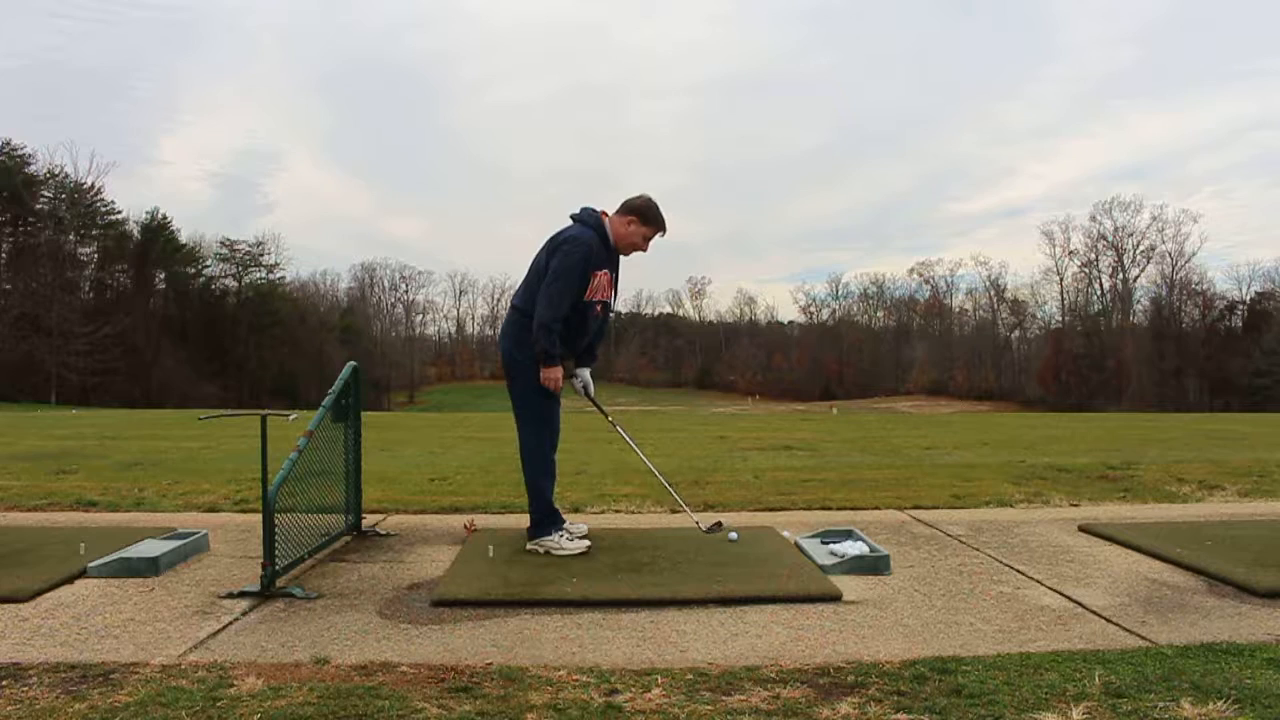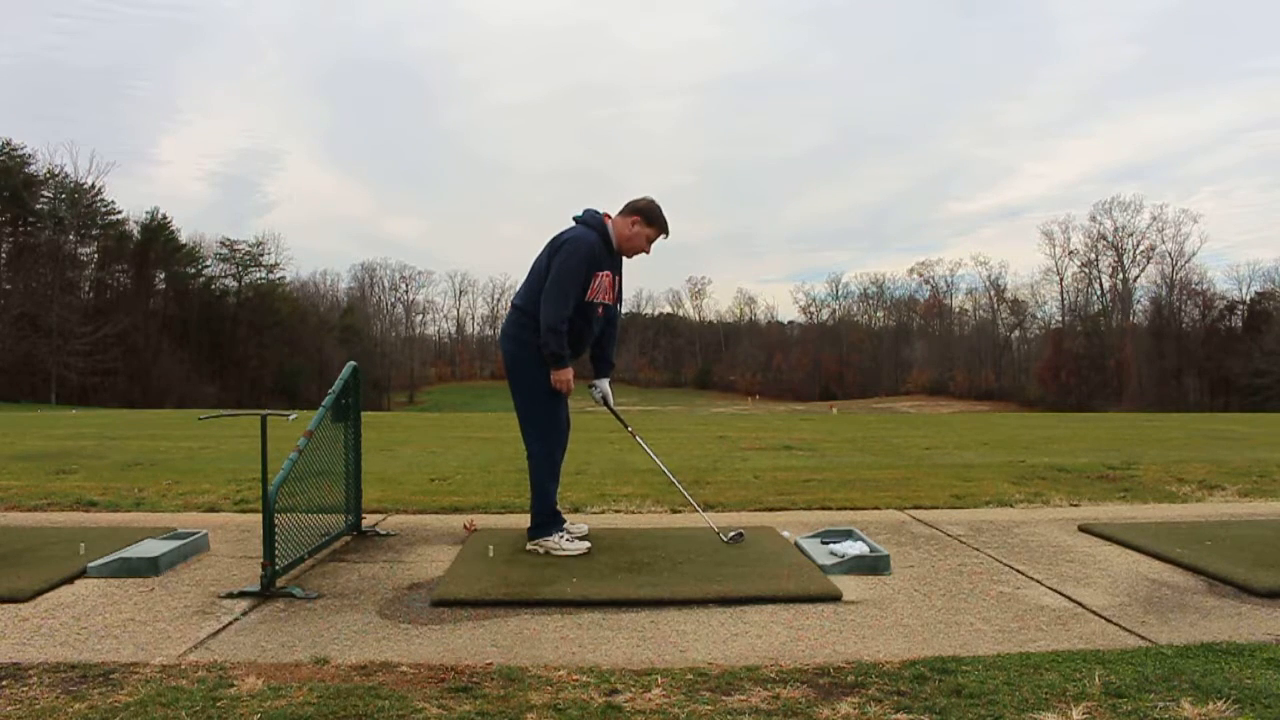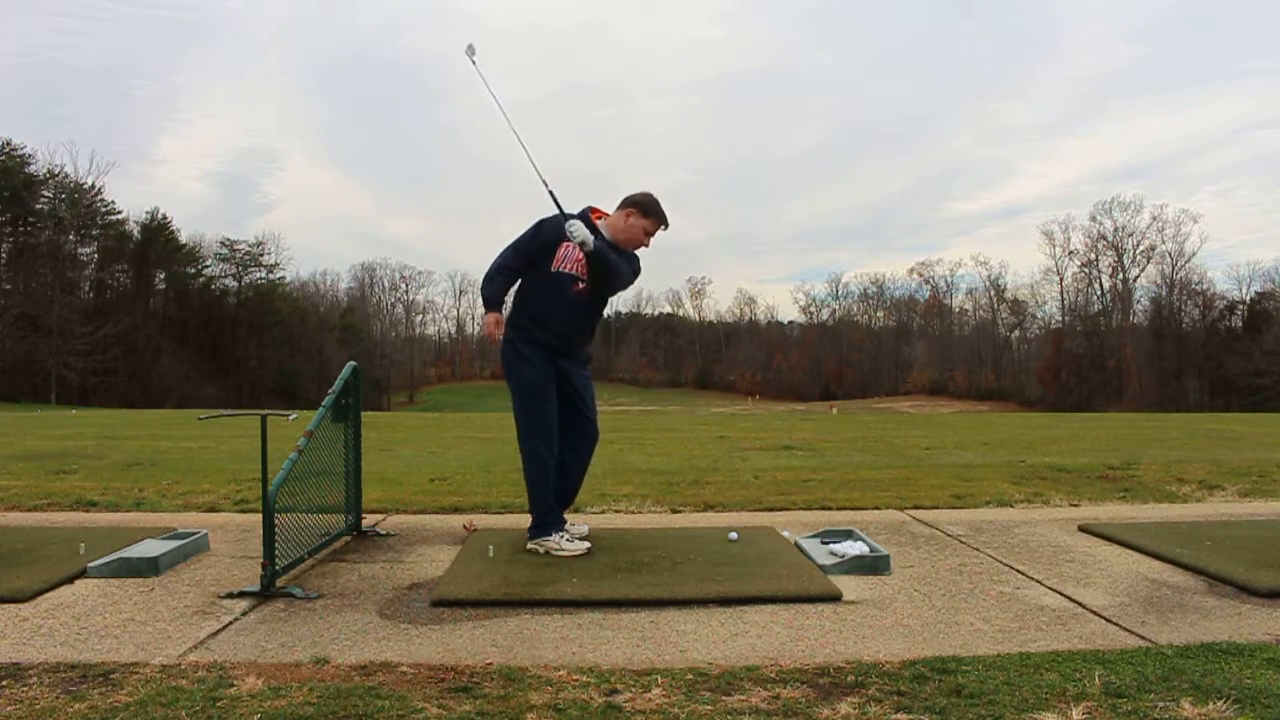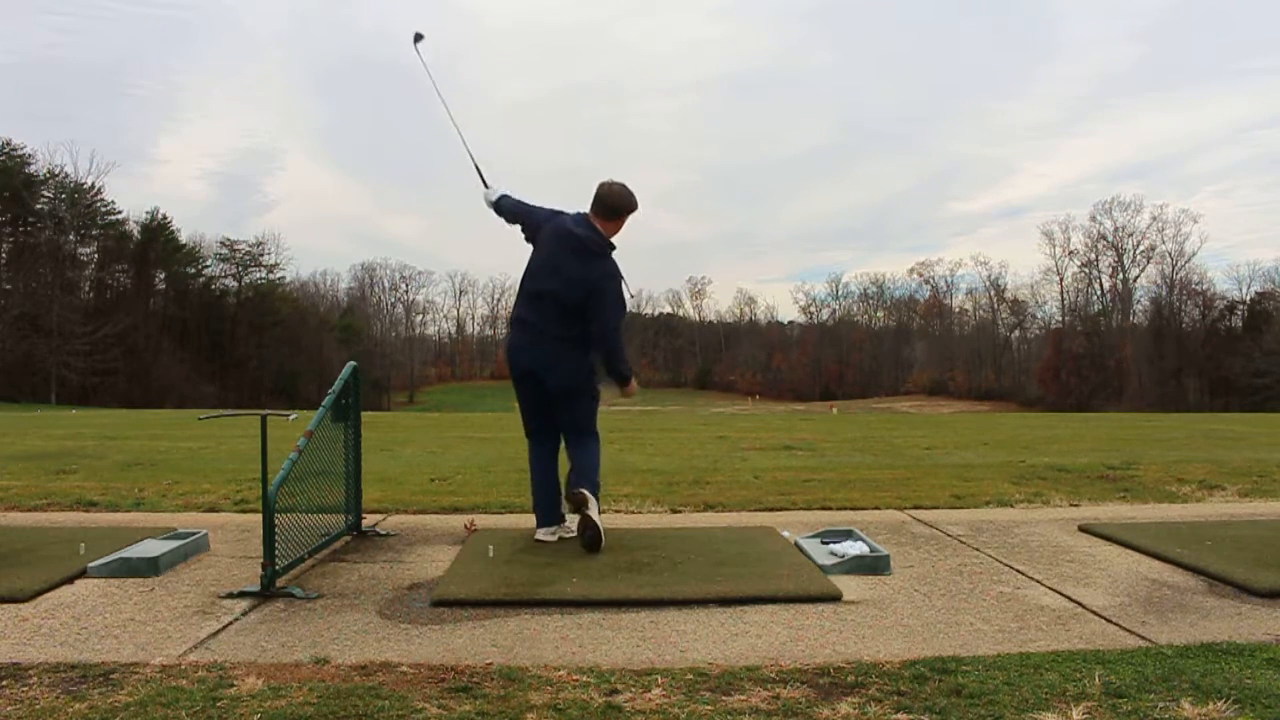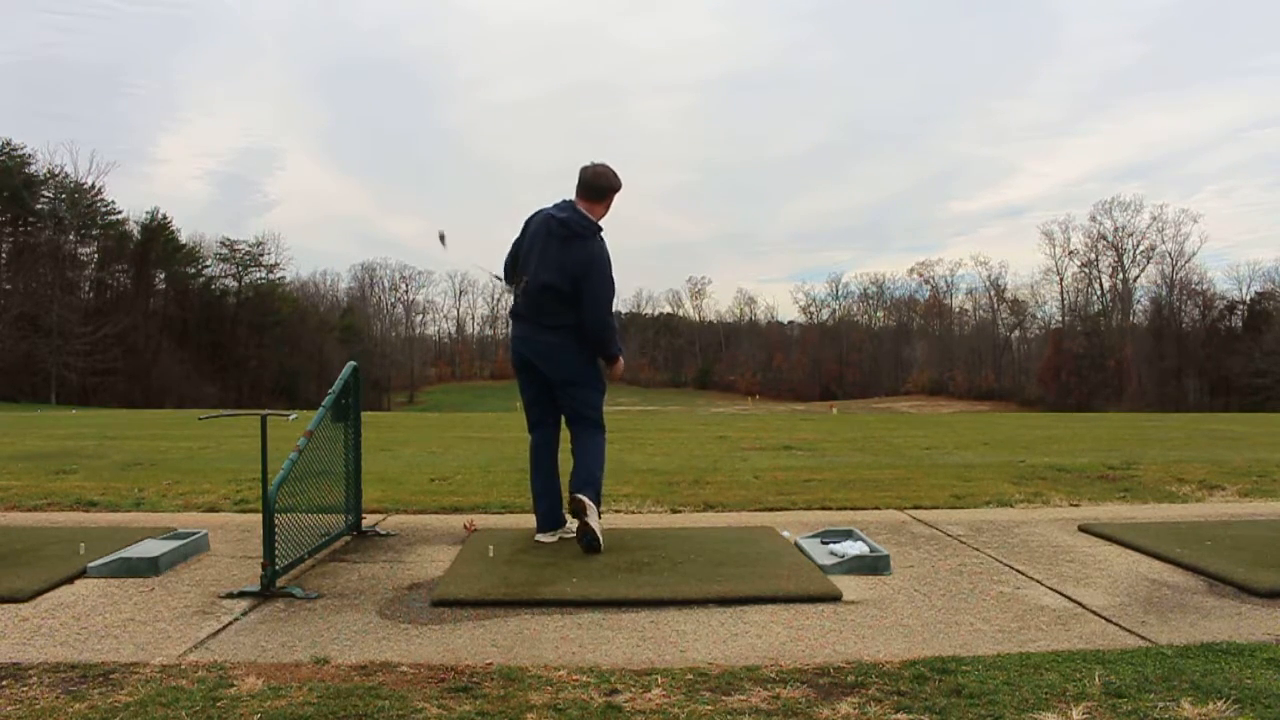
dt=1s
person 1, frame 1
left shoulder: (607, 253)
right shoulder: (580, 243)
left elbow: (597, 314)
right elbow: (549, 303)
left wrist: (583, 364)
right wrist: (550, 360)
left hip: (546, 351)
right hip: (529, 347)
left knee: (546, 435)
right knee: (539, 436)
left ankle: (548, 520)
right ankle: (542, 530)
person 1, frame 2
left shoulder: (612, 258)
right shoulder: (582, 244)
left elbow: (607, 319)
right elbow: (554, 304)
left wrist: (602, 373)
right wrist: (560, 361)
left hip: (548, 351)
right hip: (529, 345)
left knee: (557, 433)
right knee: (545, 436)
left ankle: (549, 518)
right ankle: (543, 531)
person 1, frame 3
left shoulder: (625, 261)
right shoulder: (557, 228)
left elbow: (611, 280)
right elbow: (507, 262)
left wrist: (592, 246)
right wrist: (493, 306)
left hip: (572, 356)
right hip: (528, 347)
left knee: (583, 434)
right knee: (540, 437)
left ankle: (553, 515)
right ankle: (544, 529)
person 1, frame 4
left shoulder: (553, 225)
right shoulder: (603, 269)
left elbow: (519, 211)
right elbow: (607, 332)
left wrist: (497, 198)
right wrist: (623, 377)
left hip: (521, 347)
right hip: (564, 358)
left knee: (540, 435)
right knee: (581, 434)
left ankle: (548, 519)
right ankle: (585, 492)
person 1, frame 5
left shoulder: (539, 221)
right shoulder: (592, 249)
left elbow: (514, 263)
right elbow: (597, 316)
left wrist: (513, 279)
right wrist: (613, 356)
left hip: (525, 341)
right hip: (567, 348)
left knee: (542, 432)
right knee: (587, 428)
left ankle: (549, 521)
right ankle: (586, 495)
